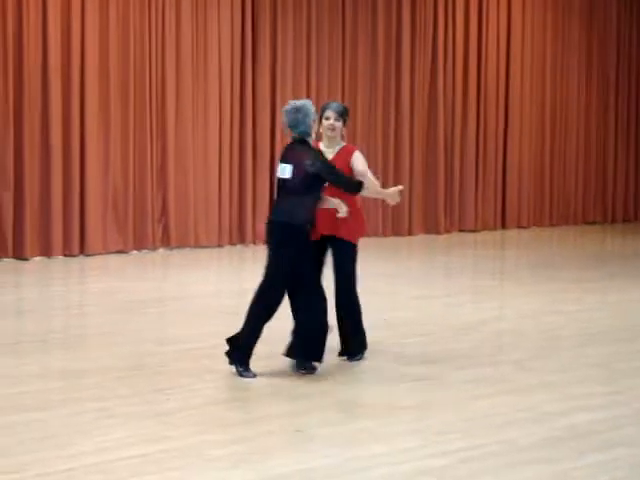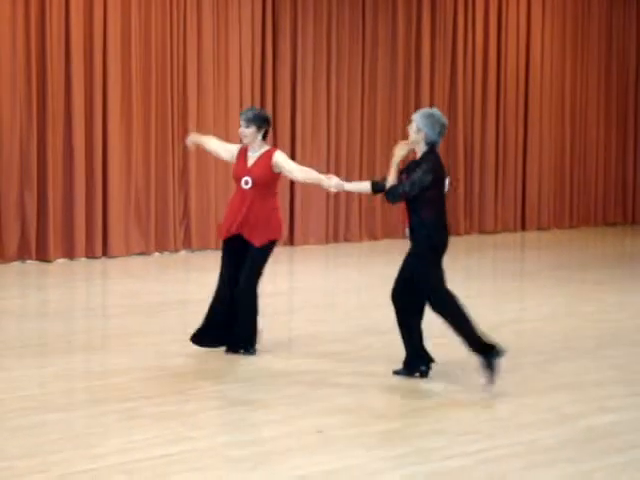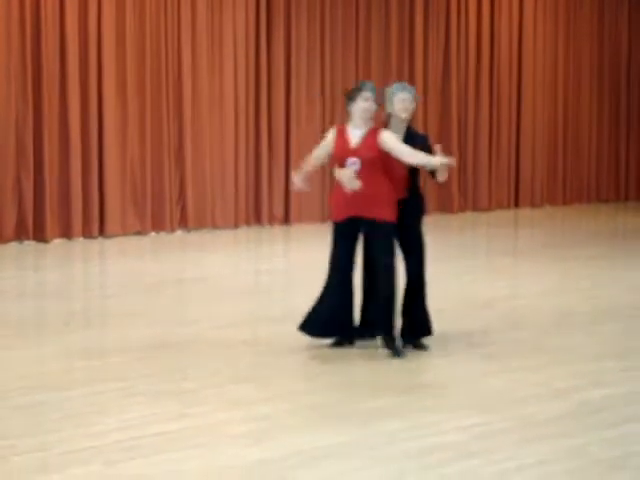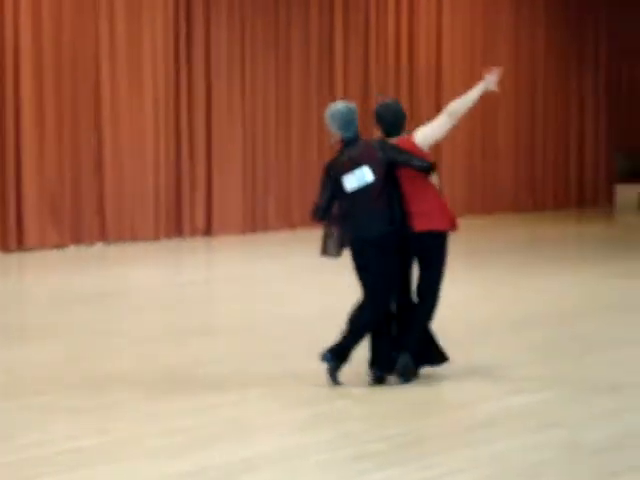
dt=1s
person 1, frame 1
left shoulder: (291, 151)
right shoulder: (311, 154)
right elbow: (348, 183)
left wrist: (329, 202)
right wrist: (383, 192)
left hip: (290, 225)
right hip: (289, 228)
left knee: (309, 290)
right knee: (273, 288)
left ankle: (303, 354)
right ankle: (239, 352)
person 1, frame 2
left shoulder: (429, 167)
right shoulder: (419, 163)
left elbow: (392, 194)
right elbow: (383, 186)
left wrist: (395, 161)
right wrist: (345, 185)
left hip: (427, 240)
right hip: (424, 239)
left knee: (438, 297)
right knee: (404, 296)
left ankle: (486, 351)
right ankle: (416, 361)
person 1, frame 3
left shoulder: (419, 141)
left elbow: (439, 177)
right elbow: (339, 166)
left wrist: (442, 166)
right wrist: (343, 173)
left hip: (408, 212)
left knee: (415, 270)
right knee: (373, 267)
left ankle: (413, 331)
right ankle: (367, 327)
person 1, frame 4
left shoulder: (334, 166)
right shoulder: (381, 149)
left elbow: (320, 212)
right elbow: (422, 165)
left wrist: (330, 215)
right wrist: (430, 178)
left hip: (361, 239)
right hip: (385, 233)
left knee: (376, 296)
right knee: (380, 297)
left ankle: (383, 362)
right ankle: (337, 353)
person 2, frame 1
left shoulder: (352, 154)
left elbow: (372, 187)
left hip: (344, 225)
right hip: (316, 224)
left knee: (345, 285)
left ankle: (354, 344)
person 2, frame 2
left shoulder: (275, 158)
right shoulder: (238, 152)
left elbow: (298, 172)
right elbow: (214, 145)
left wrist: (326, 180)
right wrist: (197, 137)
left hip: (267, 228)
right hip: (236, 225)
left knee: (247, 283)
right knee: (230, 282)
left ankle: (244, 339)
right ankle: (232, 339)
person 2, frame 3
left shoulder: (382, 136)
right shoulder: (336, 134)
left elbow: (411, 155)
right elbow: (319, 155)
left wrist: (435, 160)
right wrist: (302, 174)
left hip: (378, 209)
right hip: (345, 209)
left knee: (383, 269)
right knee: (340, 267)
left ankle: (387, 333)
right ankle: (342, 330)
person 2, frame 4
right shoulder: (413, 142)
right elbow: (449, 114)
right wrist: (481, 87)
right hip: (432, 226)
left knee: (400, 291)
right knee: (427, 292)
left ankle: (409, 353)
right ankle: (408, 353)
